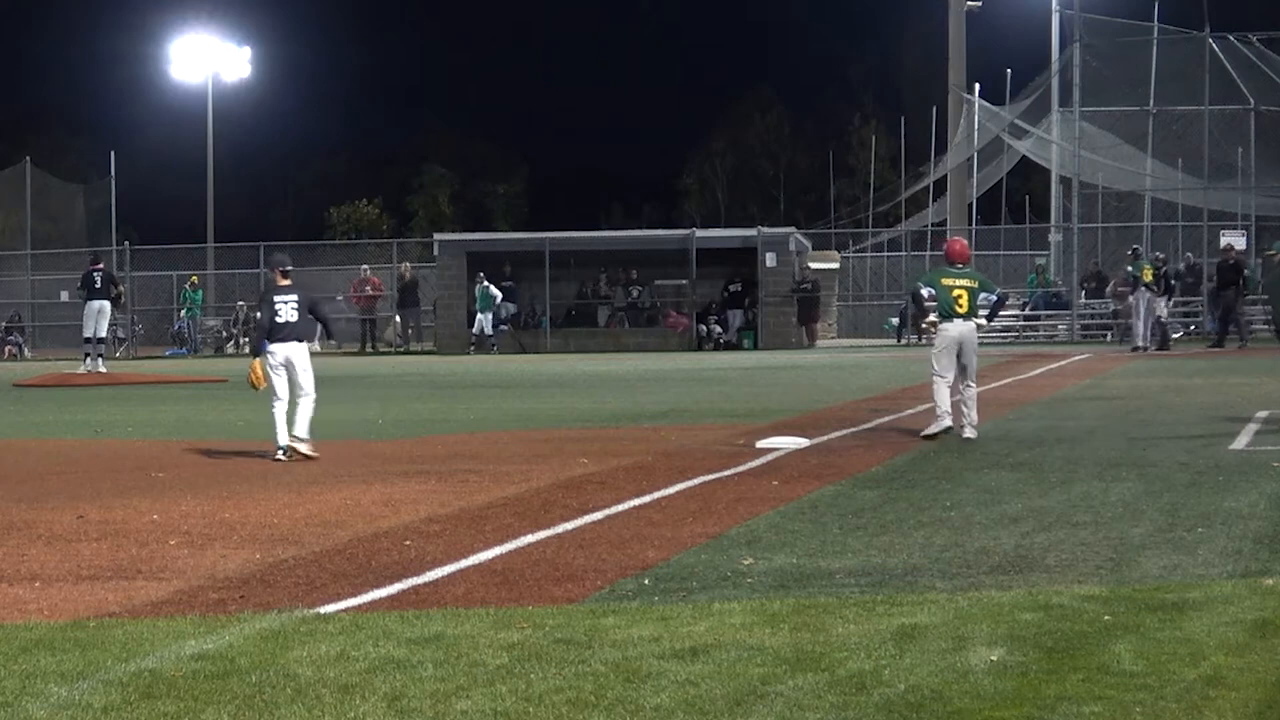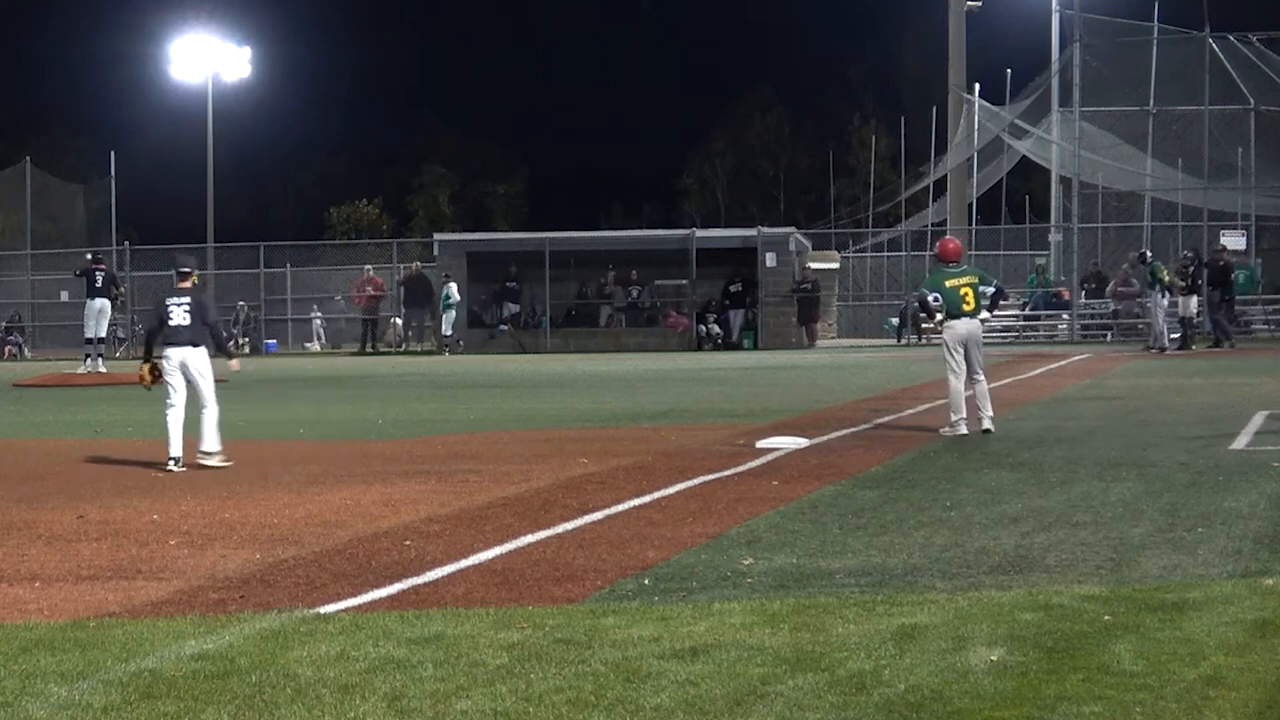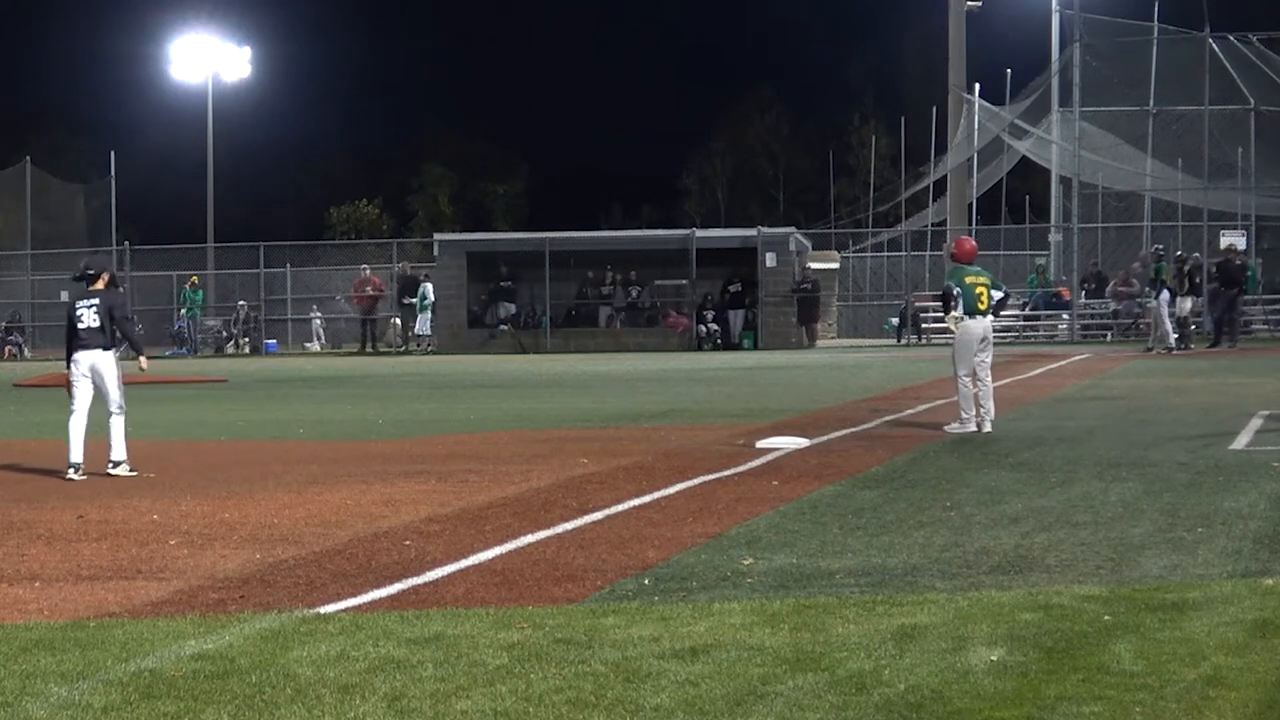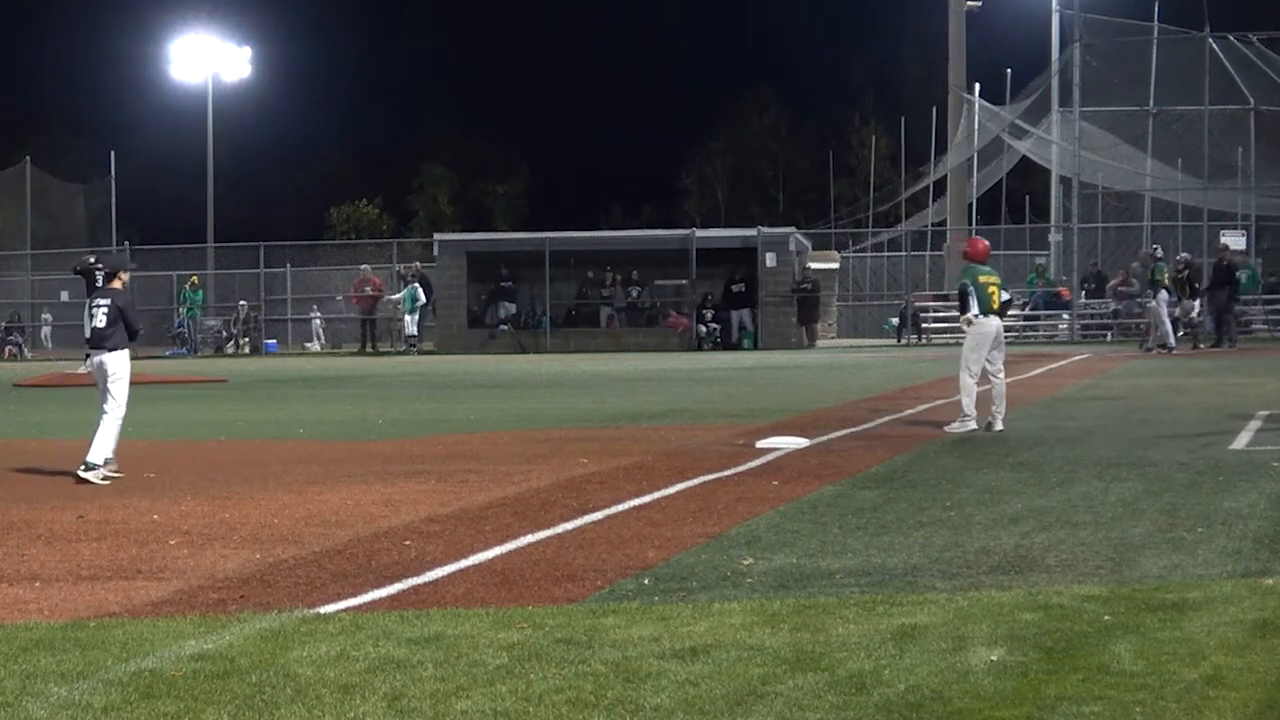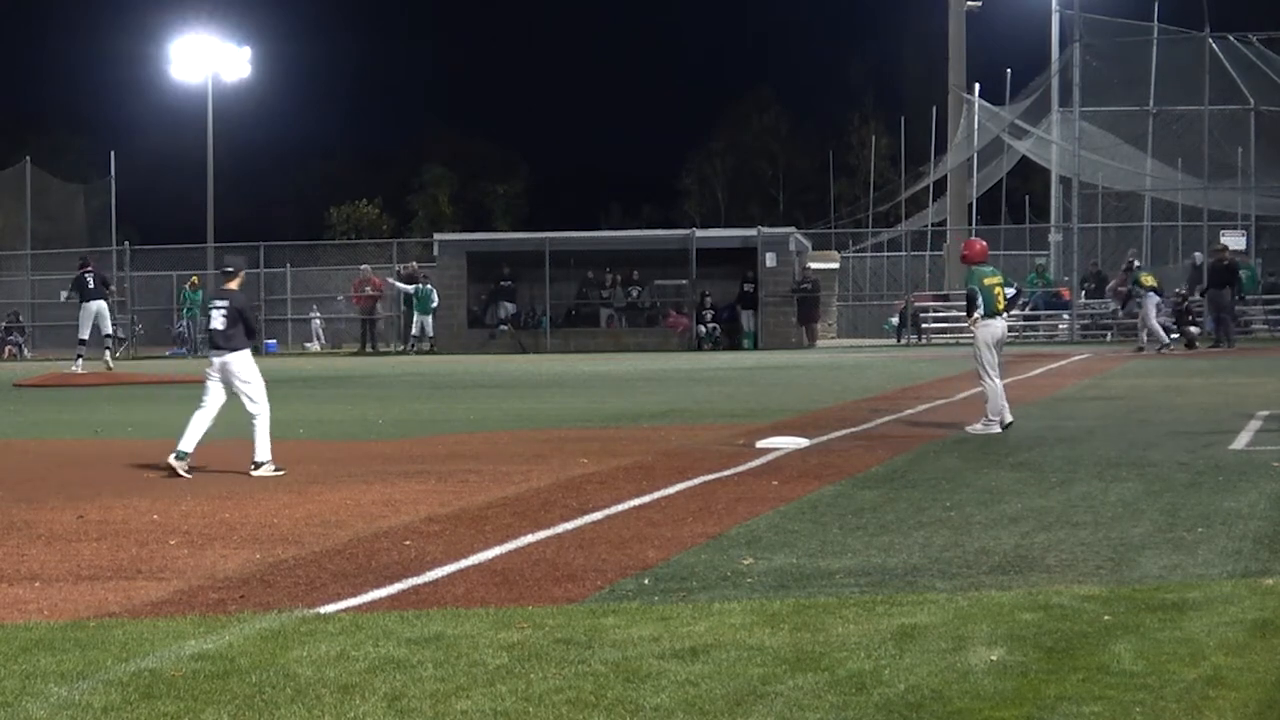
dt=1s
person 1, frame 1
left shoulder: (268, 296)
right shoulder: (303, 295)
left elbow: (262, 326)
right elbow: (322, 317)
left wrist: (255, 355)
right wrist: (330, 337)
left hip: (275, 350)
right hip: (298, 349)
left knee: (280, 400)
right knee: (306, 396)
left ankle: (282, 447)
right ankle: (299, 438)
person 1, frame 2
left shoulder: (165, 299)
right shoulder: (200, 297)
left elbow: (152, 330)
right elbow: (213, 327)
left wrist: (147, 359)
right wrist: (229, 354)
left hip: (170, 354)
right hip: (195, 354)
left knee: (175, 407)
right knee: (209, 405)
left ankle: (174, 457)
right ankle: (208, 451)
person 1, frame 3
left shoulder: (75, 302)
right shoulder: (111, 297)
left elbow: (70, 337)
right elbow: (123, 325)
left wrist: (69, 367)
right wrist: (139, 353)
left hip: (80, 358)
right hip: (103, 357)
left knee: (78, 412)
right knee: (116, 410)
left ankle: (74, 466)
right ankle: (117, 461)
person 1, frame 4
left shoulder: (95, 298)
right shoulder: (122, 298)
left elbow: (99, 328)
right elbow: (135, 332)
left hip: (95, 356)
right hip: (116, 357)
left knee: (110, 411)
right knee: (112, 413)
left ankle: (105, 461)
right ankle: (92, 465)
person 1, frame 5
left shoulder: (213, 300)
right shoulder: (240, 300)
left elbow: (212, 331)
right elbow: (253, 333)
left hip: (216, 358)
right hip: (238, 358)
left knee: (207, 409)
right knee: (260, 410)
left ankle: (181, 454)
right ankle: (262, 462)
person 2, frame 1
left shoulder: (937, 275)
right shoulder: (976, 278)
left elbow: (916, 293)
right elbow: (1000, 298)
left wrist: (926, 316)
right wrist: (986, 320)
left hip: (946, 329)
right hip: (969, 329)
left knee: (942, 377)
right knee: (969, 381)
left ankle: (943, 417)
right ankle: (970, 427)
person 2, frame 2
left shoulder: (937, 277)
right shoulder: (974, 273)
left elbow: (922, 299)
right elbow: (999, 290)
left wrist: (934, 316)
right wrist: (988, 312)
left hip: (953, 328)
right hip: (974, 326)
left knee: (956, 376)
right knee: (977, 374)
left ankle: (958, 424)
right ankle: (986, 418)
person 2, frame 3
left shoulder: (956, 272)
right shoulder: (984, 275)
left elbow: (948, 291)
right elbow: (1004, 294)
left wrist: (948, 313)
right wrist: (991, 315)
left hip: (967, 325)
right hip: (985, 325)
left knee: (964, 376)
right knee: (984, 375)
left ankle: (967, 421)
right ankle: (986, 420)
person 2, frame 4
left shoulder: (970, 271)
right shoulder: (994, 274)
left elbow: (964, 290)
right elbow: (1007, 299)
left wrist: (964, 314)
left hip: (980, 324)
right hip: (996, 324)
left knee: (969, 373)
right knee: (997, 373)
left ankle: (968, 419)
right ankle: (997, 419)
person 2, frame 5
left shoulder: (974, 274)
right shoulder: (996, 272)
left elbow: (972, 294)
right elbow: (1015, 291)
left wrist: (970, 315)
right wrist: (1005, 311)
left hip: (985, 327)
right hip: (1000, 324)
left knee: (989, 376)
right knee: (995, 374)
left ankle: (992, 422)
right ankle: (1004, 415)
